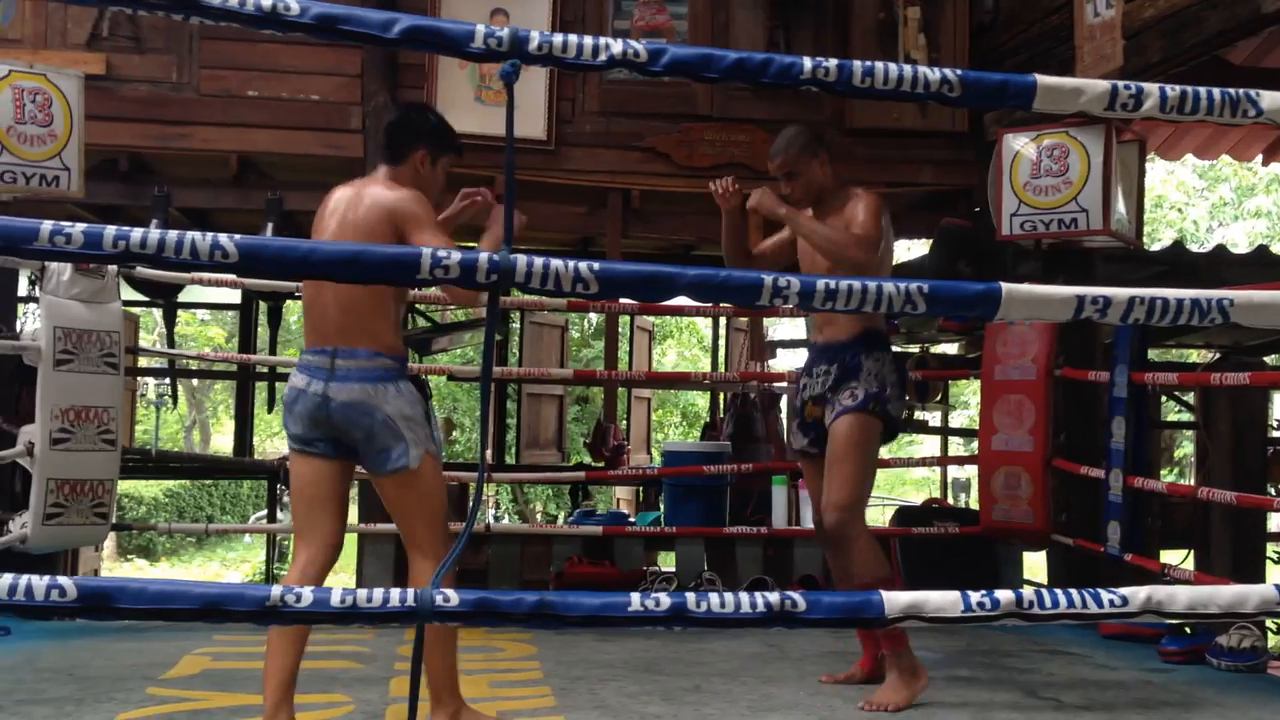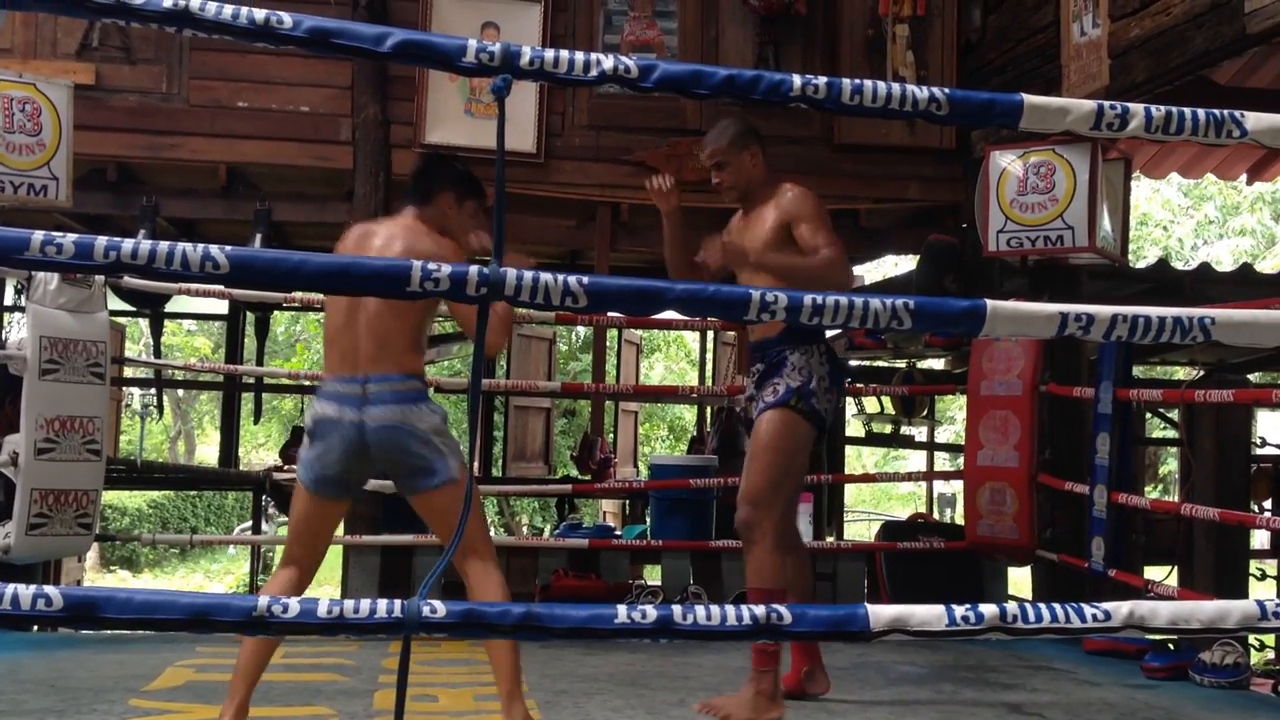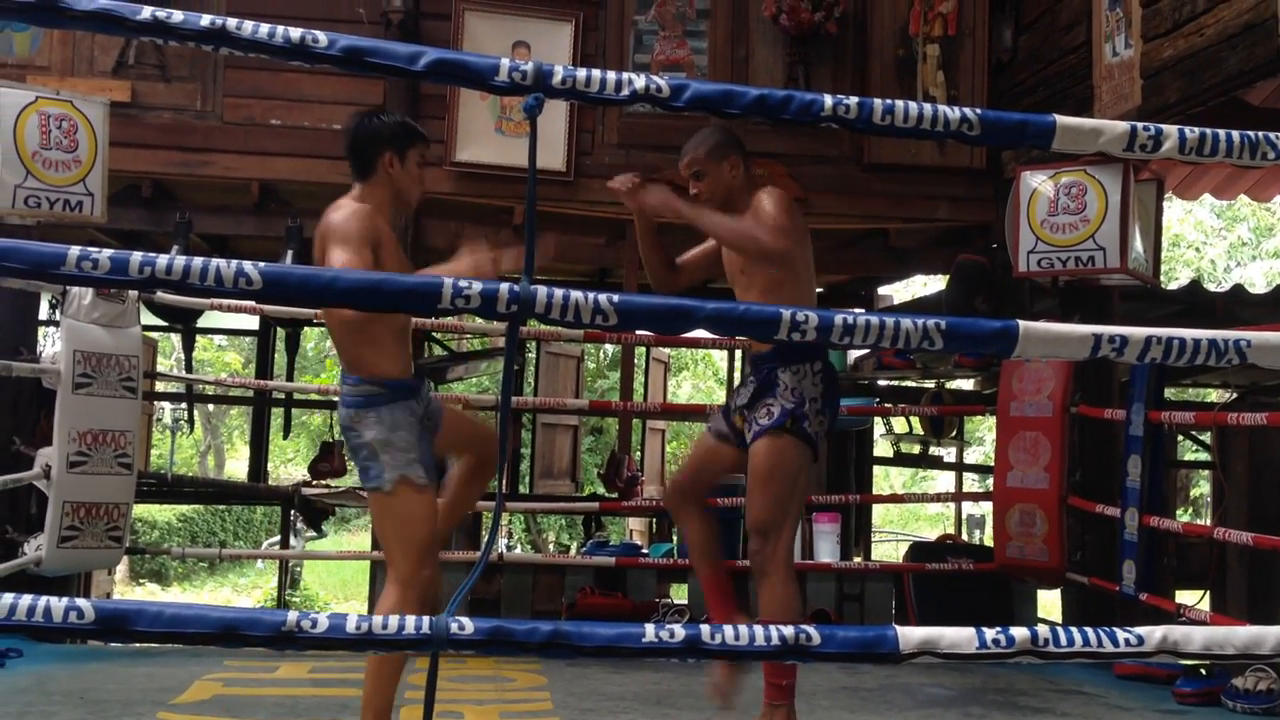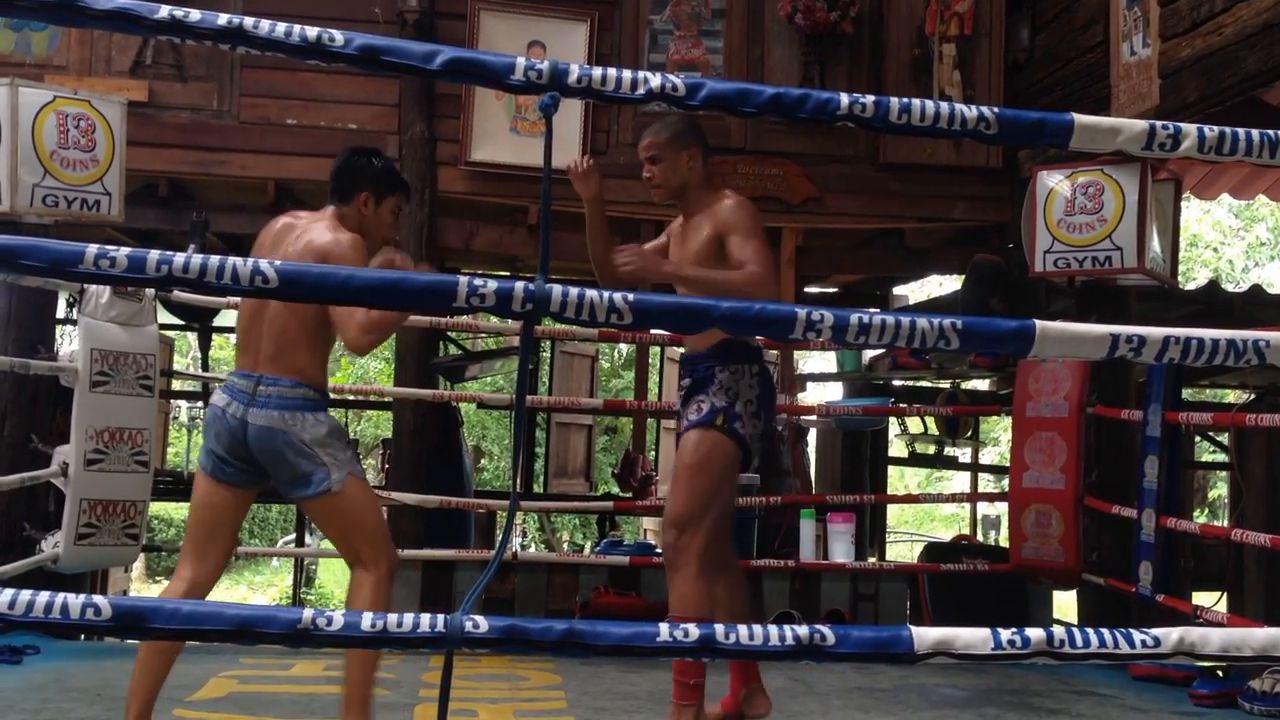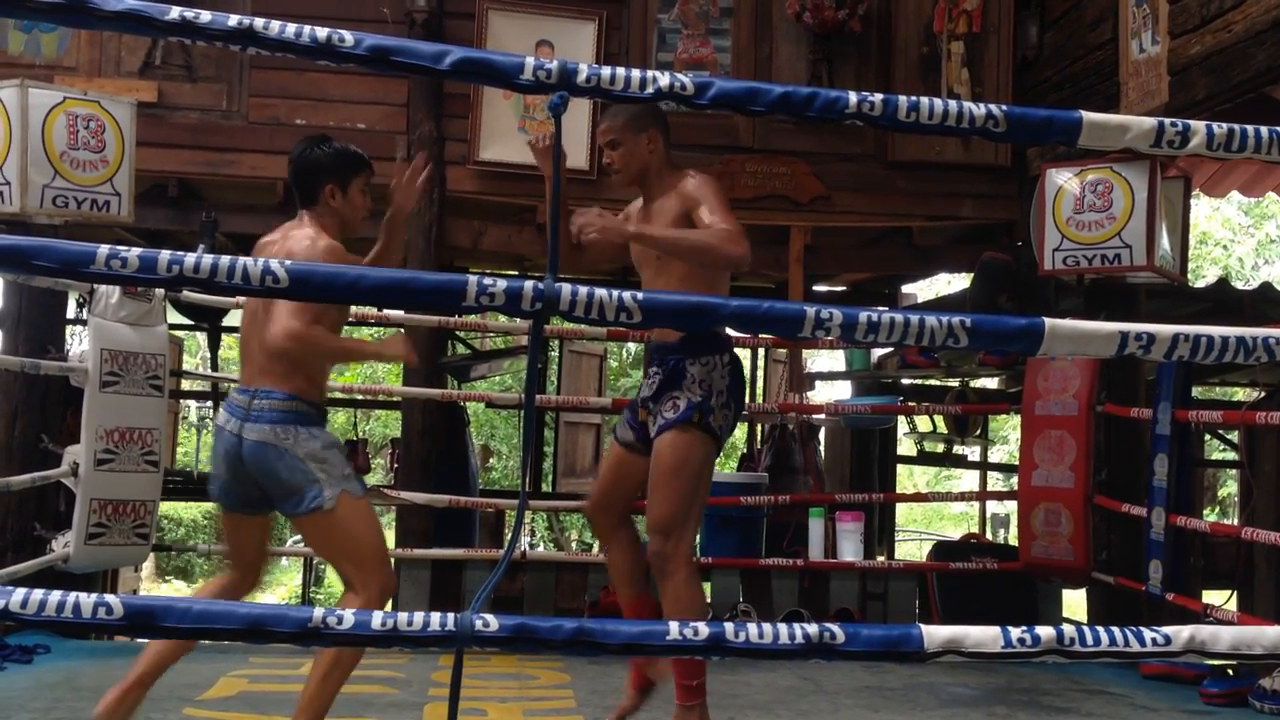
dt=1s
person 1, frame 1
left shoulder: (864, 208)
right shoulder: (804, 221)
left elbow: (862, 258)
right elbow: (744, 270)
left wrist: (784, 214)
right wrist: (733, 214)
left hip: (862, 370)
right hip: (817, 372)
left knee: (842, 518)
right knee: (831, 526)
left ankle: (903, 663)
right ankle: (872, 655)
person 1, frame 2
left shoulder: (794, 201)
right shoulder: (741, 223)
left elbow: (838, 273)
right elbow: (683, 277)
left wrist: (748, 259)
right wrist: (671, 217)
left hip: (800, 365)
right hip: (765, 369)
left knee: (754, 518)
right knee: (777, 523)
right ankle: (807, 666)
person 1, frame 3
left shoulder: (771, 202)
right shoulder: (728, 232)
left elbow: (774, 250)
right elbow: (667, 280)
left wrist: (683, 211)
right wrist: (643, 215)
left hip: (794, 380)
right hip: (758, 382)
left knee: (767, 549)
right knee: (680, 493)
right ankle: (729, 627)
person 1, frame 4
left shoulder: (731, 211)
right shoulder: (679, 228)
left elbow: (765, 288)
right elbow: (615, 280)
left wrist: (669, 273)
right wrist: (593, 205)
left hip: (731, 383)
right hip: (702, 387)
left knee: (683, 544)
right knee: (713, 548)
person 1, frame 5
left shoulder: (695, 189)
right shoulder: (639, 211)
left elbow: (736, 252)
right elbow: (572, 257)
left wrist: (628, 230)
right wrist: (553, 180)
left hip: (699, 373)
right hip: (659, 375)
left knee: (668, 547)
right knee: (603, 509)
right ankle: (648, 667)
person 2, frame 1
left shoulder: (338, 198)
right shoulder: (405, 203)
right elbow: (464, 289)
left wrist: (446, 220)
right wrist: (497, 228)
left hip: (311, 382)
right hip: (375, 385)
left knee: (312, 555)
right knee: (428, 551)
person 2, frame 2
left shoulder: (353, 236)
right shoulder: (439, 249)
right elbow: (489, 343)
left hip: (334, 411)
right hip: (403, 412)
left knee: (294, 568)
right knee: (478, 559)
person 2, frame 3
left shoulder: (370, 218)
right shoulder: (350, 217)
left elbow: (407, 283)
right elbow: (350, 303)
left wrist: (473, 266)
right wrist: (448, 272)
left hip: (394, 397)
right hip: (380, 406)
left knee: (488, 443)
right knee: (411, 576)
person 2, frame 4
left shoulder: (280, 227)
right shoulder: (343, 244)
right elbow: (358, 337)
left wrist: (373, 272)
left hip: (233, 404)
right hip: (293, 415)
left knee: (192, 576)
right knee: (375, 563)
person 2, frame 5
left shoulder: (274, 242)
right shoulder: (322, 248)
right elbow: (284, 339)
left wrist: (398, 219)
right wrist: (374, 349)
left hip: (237, 423)
right hip: (288, 430)
left knee: (238, 578)
right knee: (372, 583)
